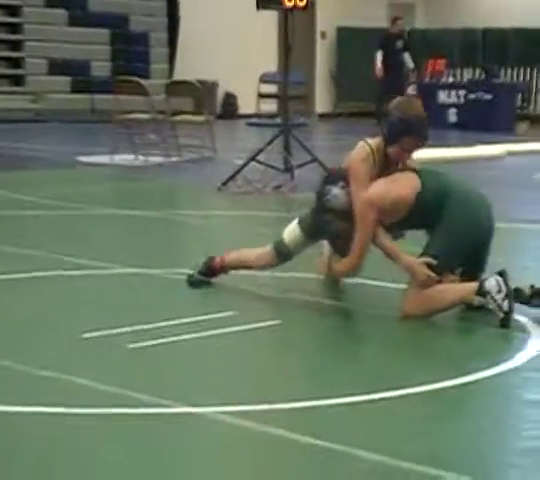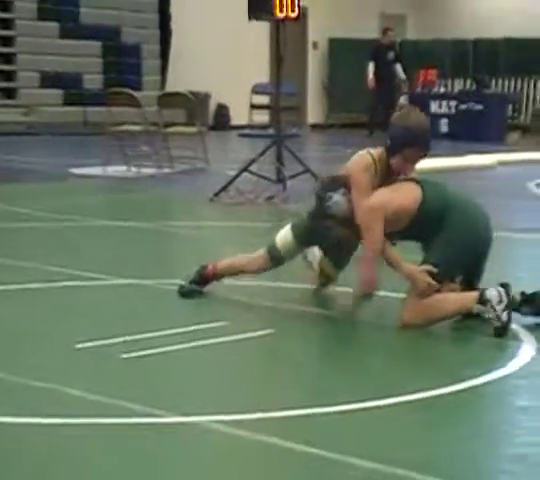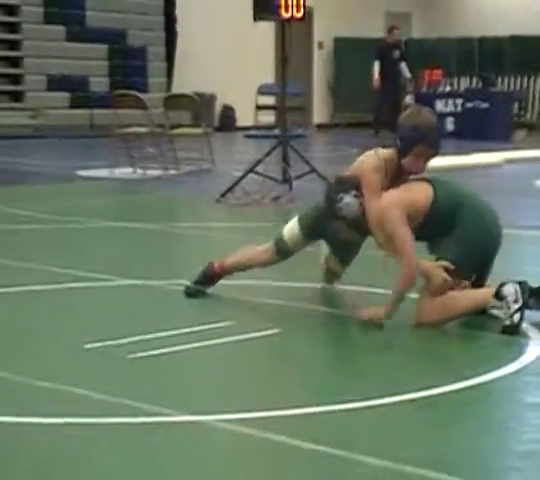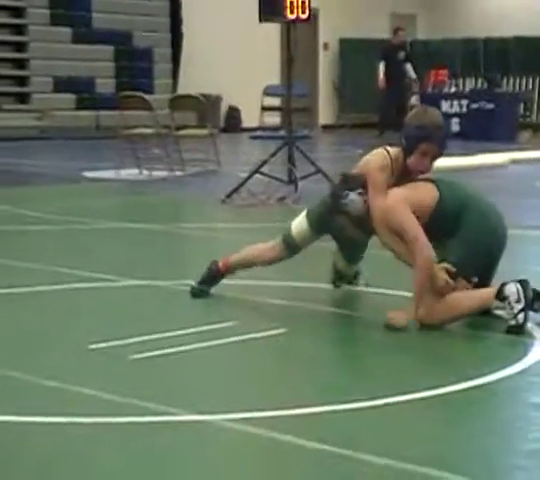
dt=0.1s
person 1, frame 1
left shoulder: (402, 162)
right shoulder: (363, 155)
left hip: (350, 222)
right hip: (327, 211)
right knee: (268, 259)
left ankle: (323, 245)
right ankle: (215, 264)
person 1, frame 2
left shoulder: (403, 172)
right shoulder: (364, 164)
left hip: (347, 230)
right hip: (323, 219)
left knee: (325, 279)
right knee: (261, 262)
left ankle: (314, 254)
right ankle: (208, 272)
person 1, frame 3
left shoulder: (412, 171)
right shoulder: (374, 164)
right elbow: (378, 223)
left hip: (353, 225)
right hip: (328, 213)
left knee: (334, 275)
right knee: (268, 255)
left ankle: (329, 266)
right ankle: (214, 270)
person 1, frame 4
left shoulder: (419, 171)
right shoulder: (381, 163)
right elbow: (382, 222)
left hip: (359, 223)
right hip: (335, 210)
left knee: (344, 275)
right knee: (275, 252)
left ankle: (340, 270)
right ankle: (219, 268)
person 2, frame 1
left shoulder: (368, 199)
left elbow: (352, 264)
left wrist: (330, 269)
left hip: (459, 216)
right hip: (477, 209)
left knee: (412, 307)
left ankle: (485, 288)
person 2, frame 2
left shoulder: (371, 207)
left elbow: (369, 278)
left hip: (461, 227)
right hip: (476, 222)
left knee: (411, 316)
left ankle: (485, 299)
person 2, frame 3
left shoulder: (386, 206)
left elbow: (410, 266)
left wrist: (386, 311)
left hip: (472, 226)
right hip: (484, 221)
left knee: (425, 314)
left ankle: (501, 294)
person 2, frame 4
left shoulder: (391, 205)
left elbow: (426, 257)
left wrist: (412, 313)
left hip: (477, 228)
right hip: (489, 223)
left knee: (428, 315)
left ankle: (503, 294)
